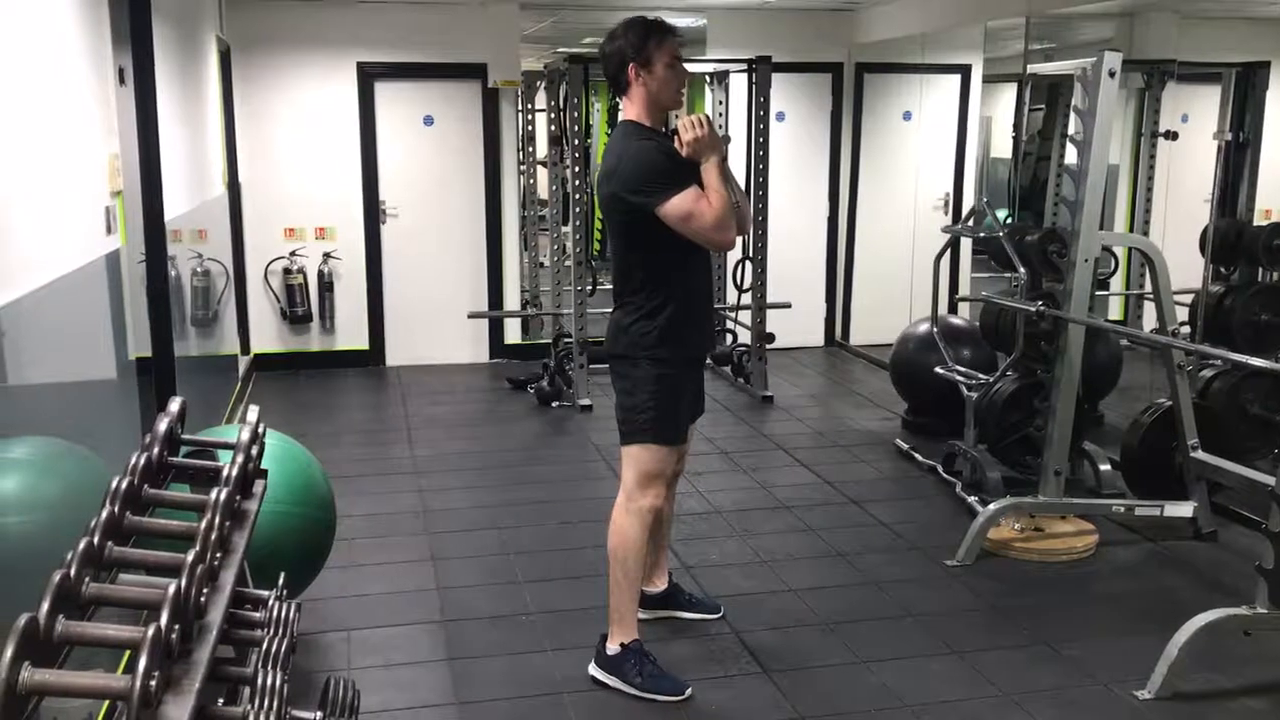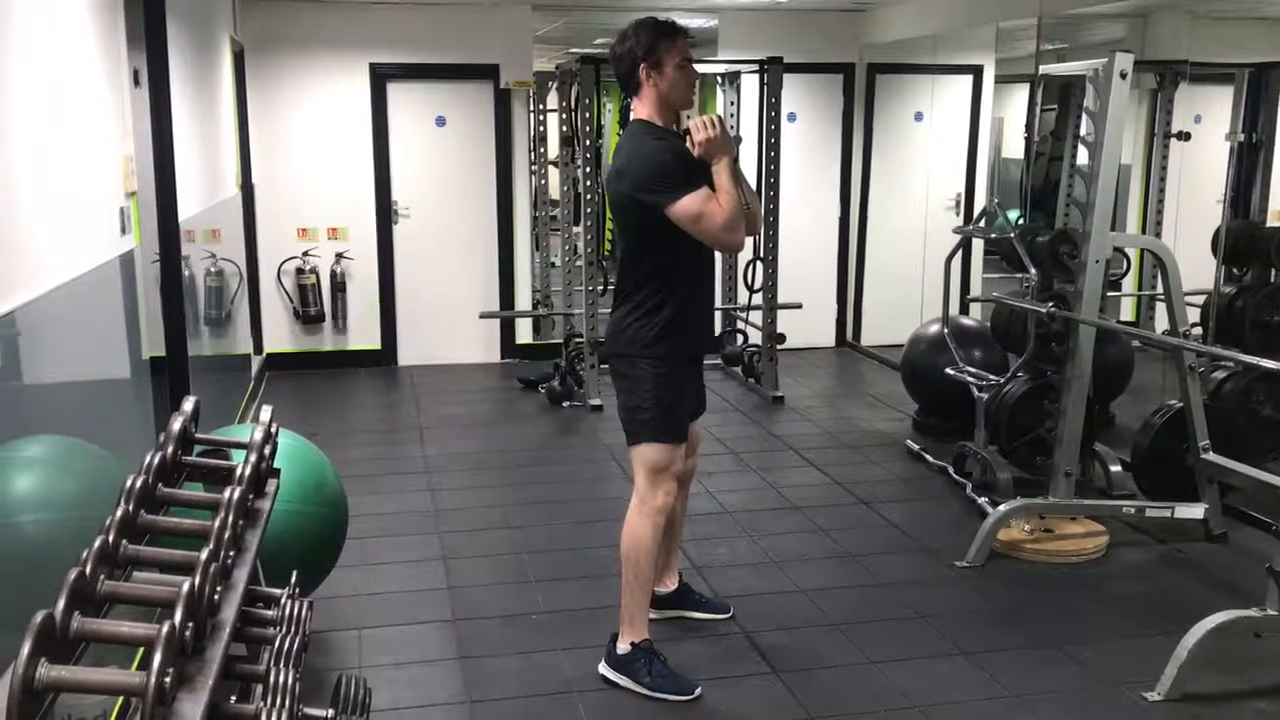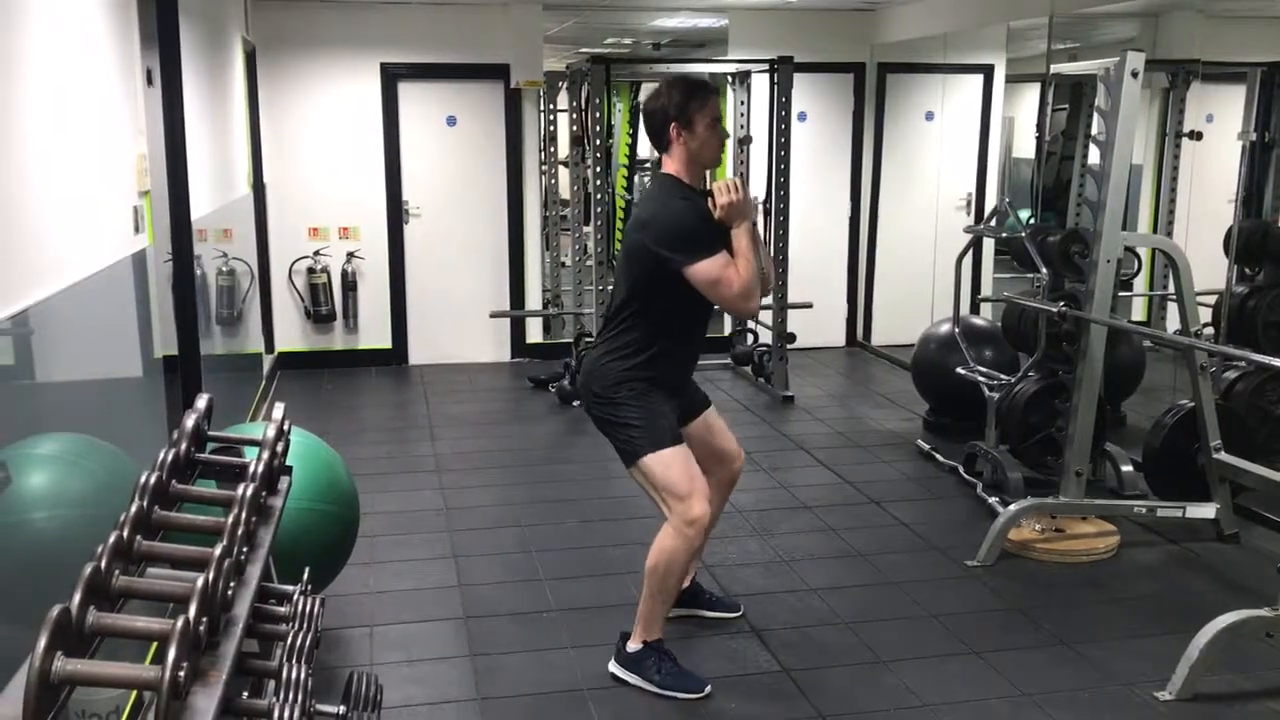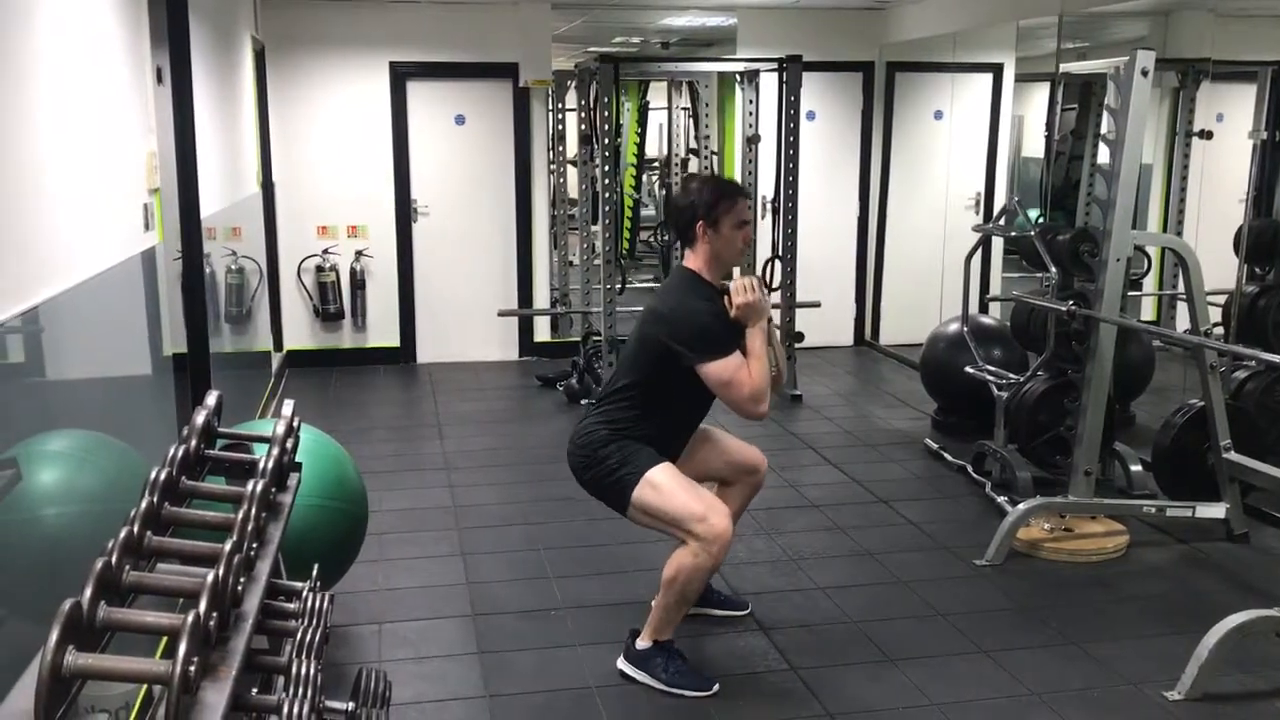
dt=1s
person 1, frame 1
left shoulder: (666, 145)
right shoulder: (637, 156)
left elbow: (738, 222)
right elbow: (719, 232)
left wrist: (713, 160)
right wrist: (710, 160)
left hip: (677, 339)
right hip: (650, 346)
left knee: (668, 473)
right knee: (643, 492)
left ankle: (656, 587)
right ankle: (618, 648)
person 1, frame 2
left shoulder: (675, 145)
right shoulder: (647, 155)
left elbow: (750, 222)
right elbow: (727, 233)
left wrist: (724, 161)
right wrist: (719, 161)
left hip: (675, 341)
right hip: (648, 348)
left knee: (682, 470)
right knee: (657, 491)
left ankle: (666, 588)
right ankle: (628, 649)
person 1, frame 3
left shoulder: (697, 202)
right shoulder: (671, 213)
left elbow: (760, 287)
right elbow: (744, 302)
left wrist: (741, 223)
right wrist: (740, 225)
left hip: (660, 372)
right hip: (621, 383)
left knee: (727, 463)
right knee: (692, 509)
left ankle: (679, 587)
right ankle: (638, 649)
person 1, frame 4
left shoulder: (706, 295)
right shoulder: (690, 310)
left elbow: (766, 380)
right elbow: (755, 403)
left wrist: (755, 323)
right wrist: (755, 325)
left hip: (651, 434)
right hip: (606, 448)
left knee: (750, 467)
right knee: (712, 527)
left ankle: (689, 585)
right ankle: (647, 649)
